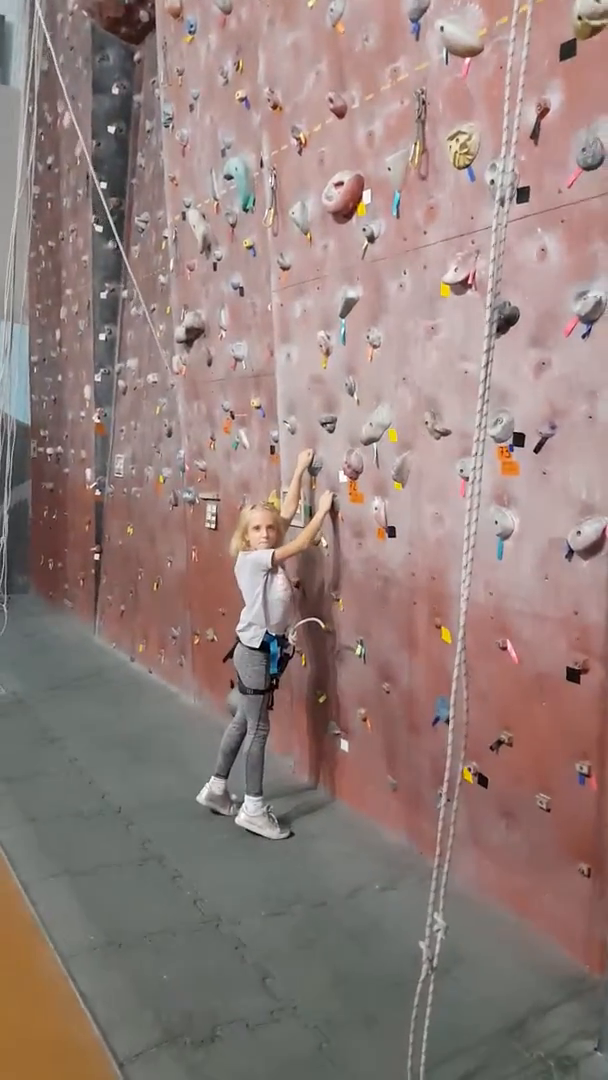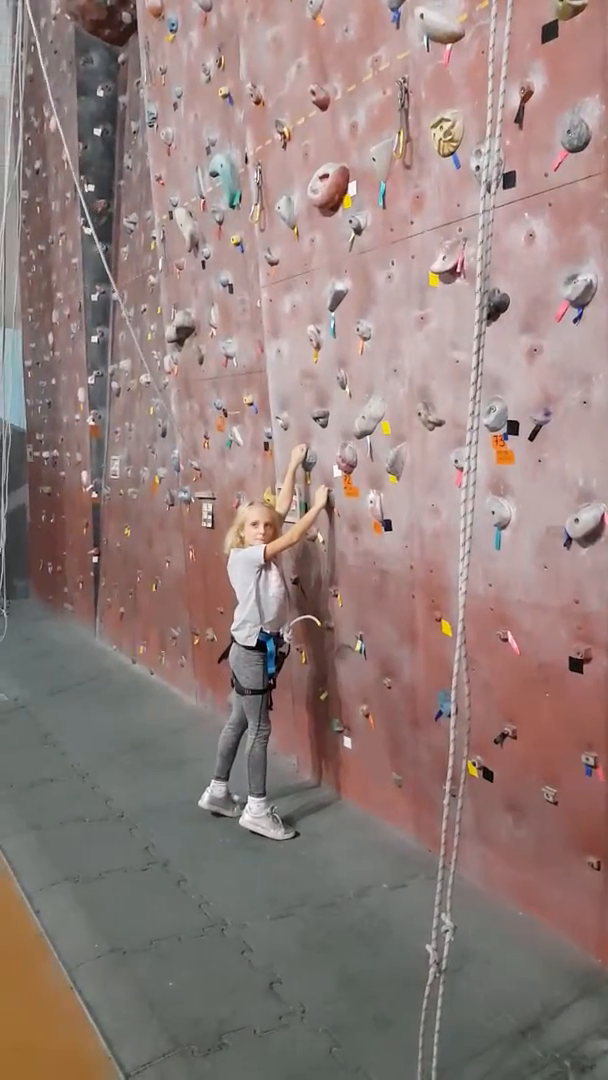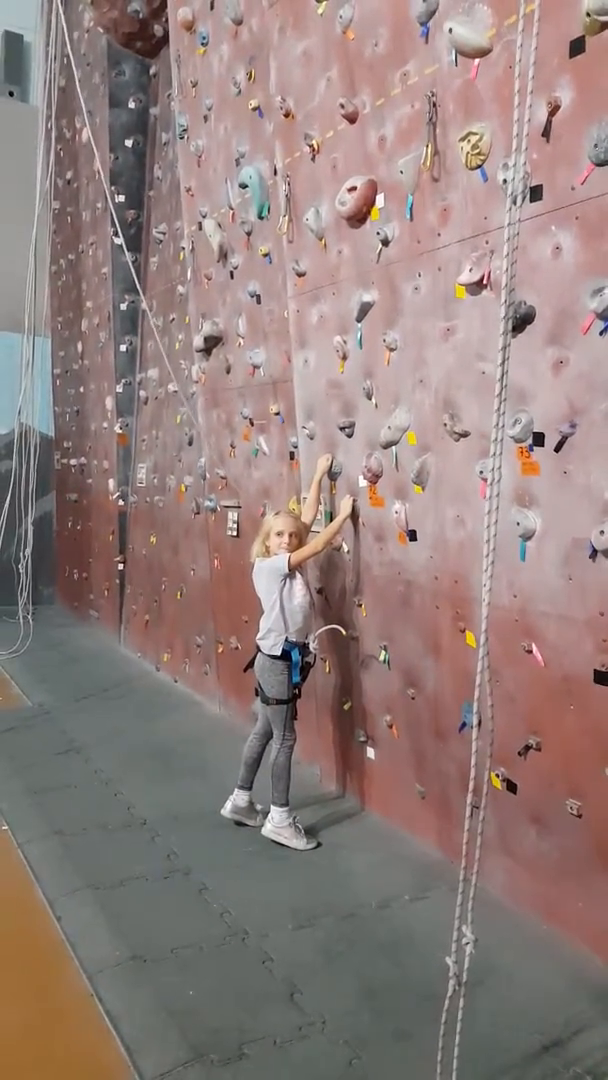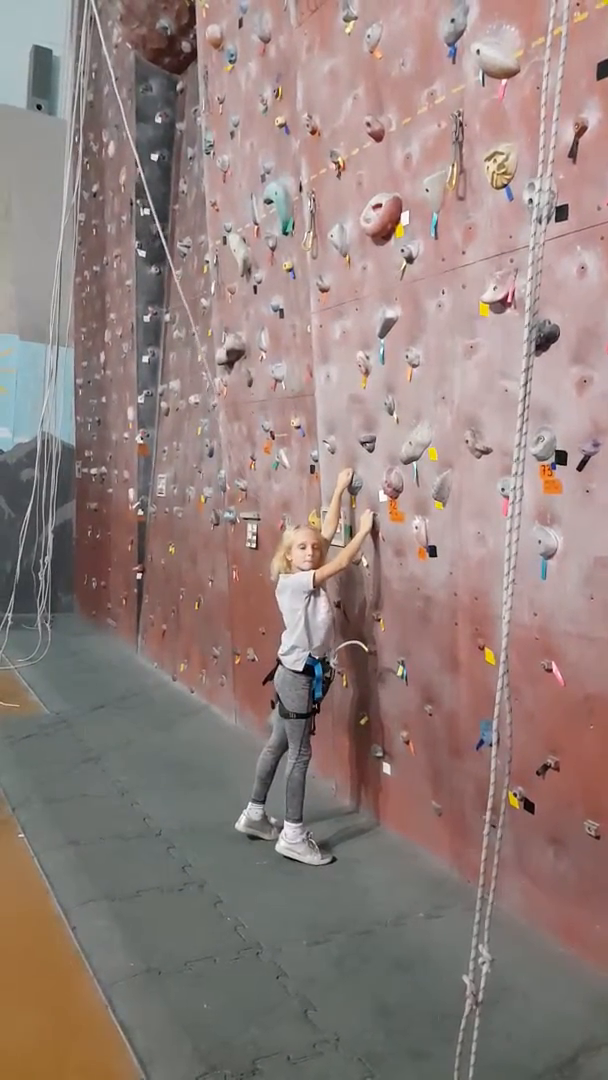
dt=1s
person 1, frame 1
left shoulder: (270, 556)
right shoulder: (249, 560)
left elbow: (287, 512)
right elbow: (301, 544)
left wrist: (300, 470)
right wrist: (323, 510)
left hip: (268, 648)
right hip: (254, 650)
left knee: (243, 721)
right knee: (257, 729)
left ankle: (216, 788)
right ankle: (253, 809)
person 1, frame 2
left shoulder: (266, 554)
right shoulder: (242, 557)
left elbow: (281, 510)
right elbow: (293, 537)
left wrist: (293, 467)
right wrist: (318, 506)
left hip: (262, 647)
right hip: (250, 650)
left knee: (239, 722)
right knee: (259, 729)
left ankle: (217, 792)
right ankle: (257, 810)
person 1, frame 3
left shoulder: (291, 563)
right shoulder: (267, 567)
left elbow: (307, 519)
right elbow: (318, 545)
left wrist: (319, 476)
right wrist: (343, 515)
left hip: (288, 657)
right hip: (275, 659)
left knee: (265, 731)
right knee: (285, 738)
left ankle: (240, 801)
right ankle: (279, 819)
person 1, frame 4
left shoulder: (310, 577)
right shoulder: (291, 583)
left elbow: (327, 533)
right elbow: (340, 564)
left wrist: (340, 490)
right wrist: (364, 530)
left hip: (303, 673)
right hip: (297, 674)
left knee: (278, 746)
right knee: (299, 754)
left ankle: (254, 815)
right ankle: (292, 835)
